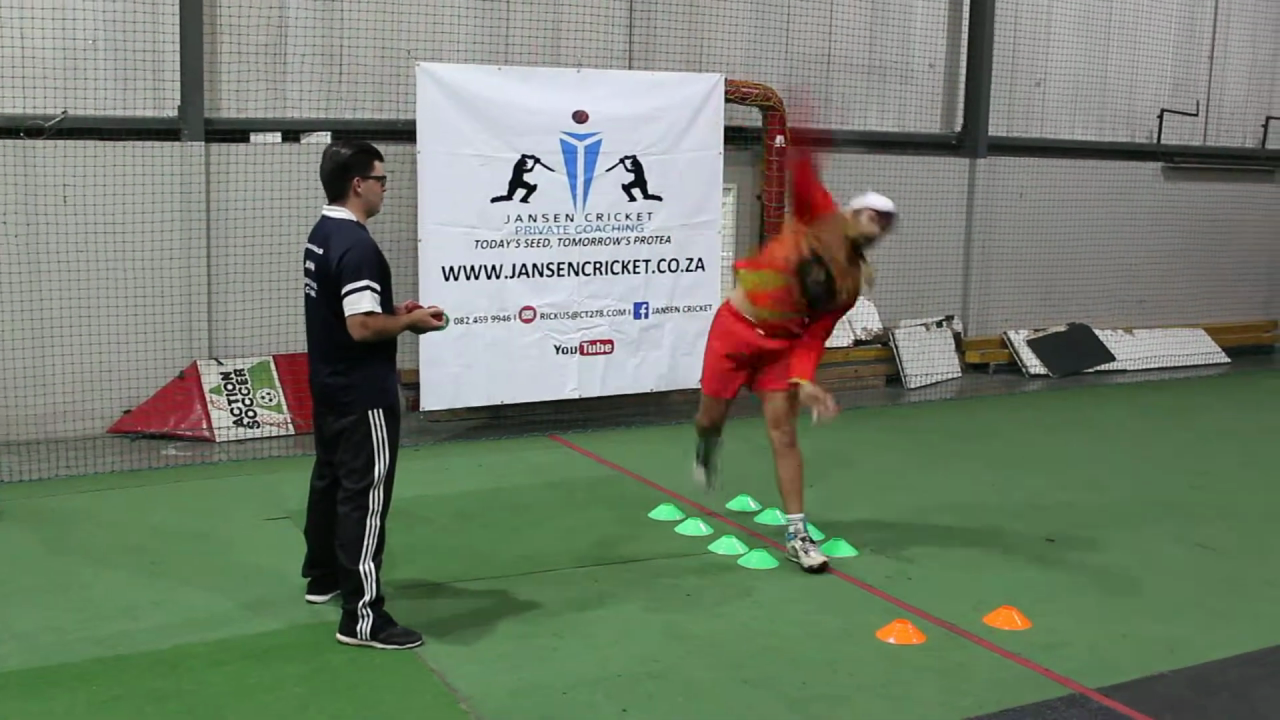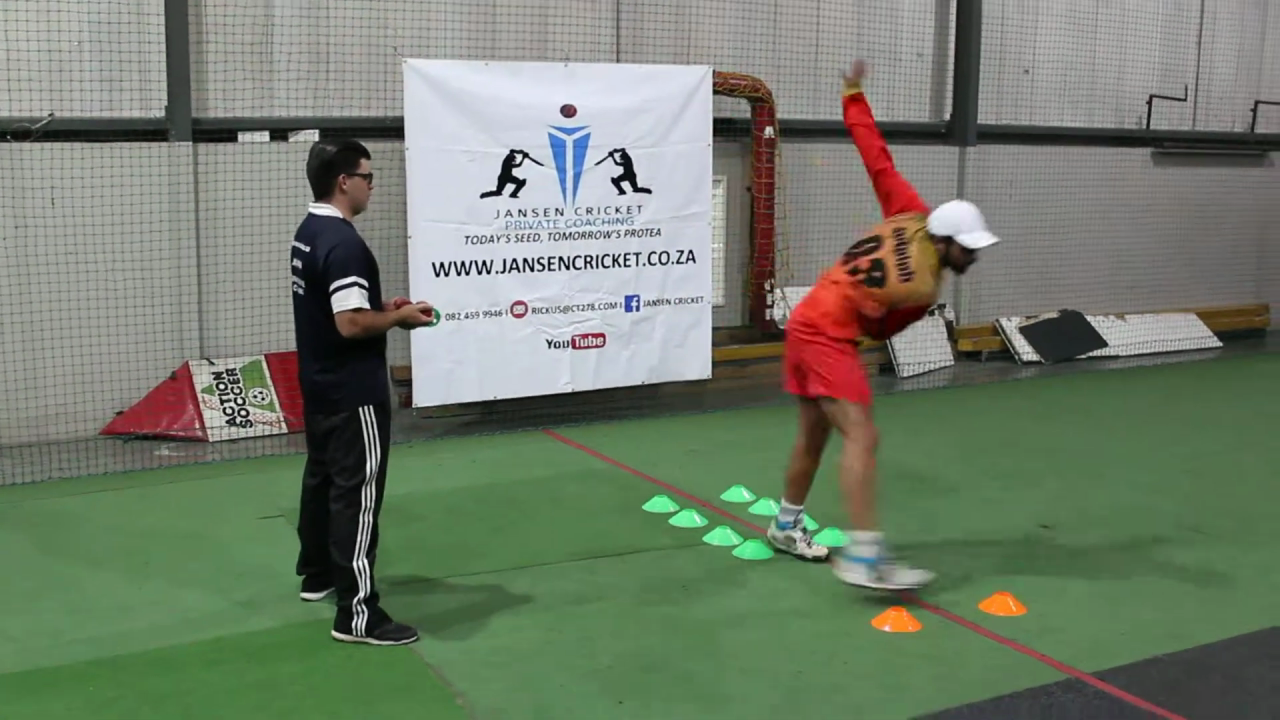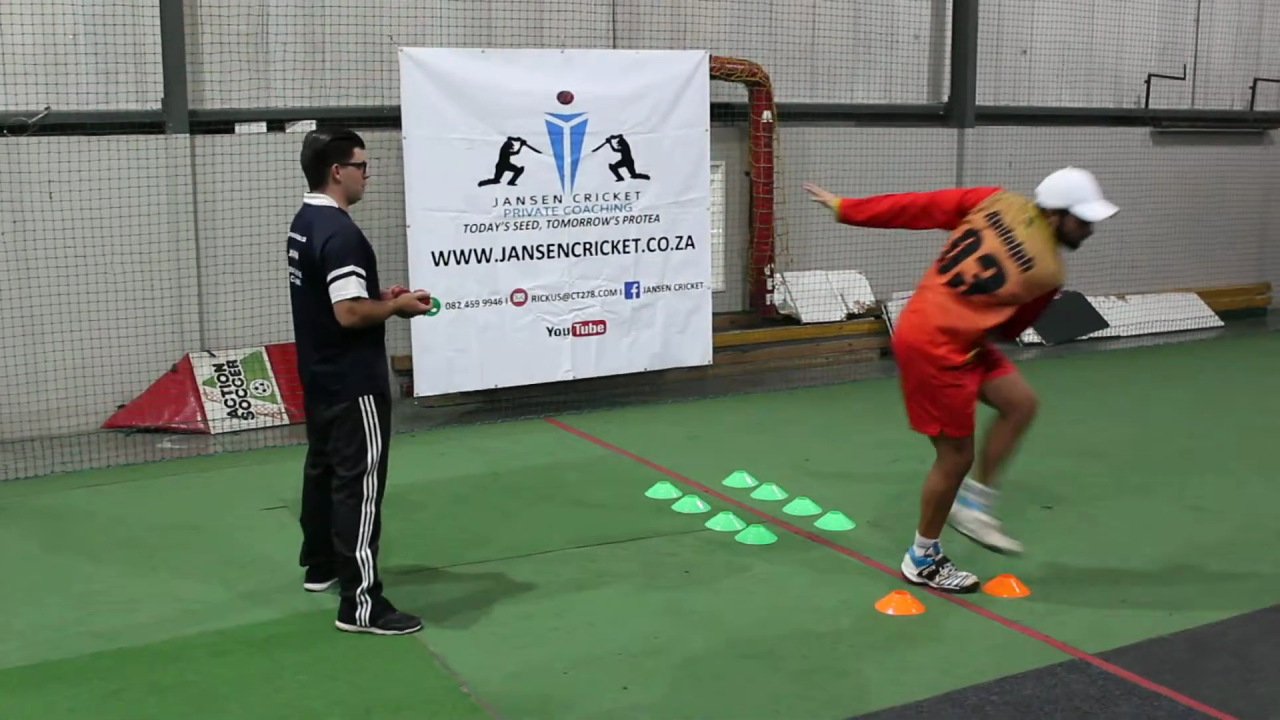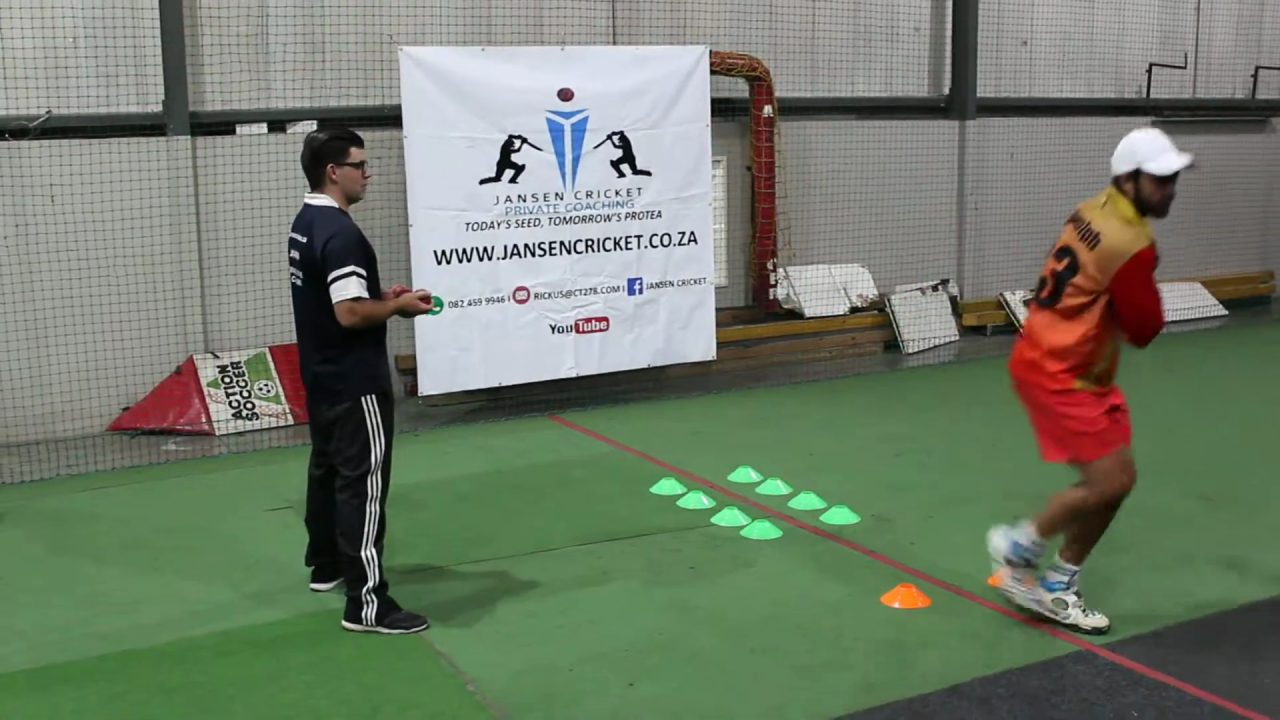
dt=0.4s
person 1, frame 1
left shoulder: (321, 234)
right shoulder: (357, 246)
right elbow: (361, 328)
left wrist: (391, 310)
right wrist: (410, 322)
left hip: (330, 386)
right hip: (362, 395)
left knee: (330, 480)
right knee: (364, 498)
left ankle: (323, 576)
right ankle: (362, 616)
person 1, frame 2
left shoulder: (308, 231)
right shoulder: (344, 243)
right elbow: (351, 323)
left wrist: (382, 306)
right wrist: (399, 318)
left hip: (320, 384)
right hip: (353, 392)
left knee: (322, 477)
right knee: (357, 495)
left ankle: (317, 574)
right ankle: (357, 612)
person 1, frame 3
left shoulder: (304, 222)
right shoulder: (340, 233)
right elbow: (349, 313)
left wrist: (378, 295)
right wrist: (397, 307)
left hip: (319, 374)
right hip: (352, 382)
left knee: (323, 468)
right knee: (358, 484)
left ankle: (320, 564)
right ankle: (360, 602)
person 1, frame 4
left shoulder: (305, 223)
right shoulder: (340, 233)
right elbow: (350, 314)
left wrist: (379, 295)
right wrist: (400, 306)
left hip: (322, 374)
right hip: (354, 382)
left knee: (328, 468)
right knee: (362, 484)
left ankle: (325, 563)
right ankle: (366, 601)
person 2, frame 1
left shoulder: (852, 283)
right shoulder: (818, 219)
left elbow: (814, 338)
right elbow: (803, 178)
left wrist: (804, 381)
right wrist: (805, 153)
left hip: (782, 343)
right hip: (736, 325)
left knee: (783, 434)
right knee: (711, 418)
left ankle: (796, 534)
right ankle: (707, 448)
person 2, frame 2
left shoulder: (913, 218)
right shoulder: (919, 292)
left elbow: (877, 160)
right elbow: (880, 328)
left wrist: (853, 96)
left hip: (808, 324)
right hip: (825, 334)
left knee: (816, 431)
right knee: (862, 436)
left ankle: (787, 526)
right ankle: (864, 558)
person 2, frame 3
left shoulder: (997, 202)
right shoulder: (1047, 275)
left elbow: (915, 207)
right elbow: (1010, 328)
left wrist: (846, 208)
left hip: (925, 326)
right hip: (935, 348)
left knee: (1021, 403)
right knee: (959, 457)
left ankle: (973, 502)
right ankle: (924, 560)
person 2, frame 4
left shoulder: (1096, 208)
right shoulder: (1133, 246)
right elbow: (1145, 329)
right wrist: (1126, 308)
left hip: (1087, 374)
right hip: (1055, 375)
left knee: (1120, 478)
right knee: (1108, 482)
left ankle: (1055, 587)
right ankle: (1018, 544)
